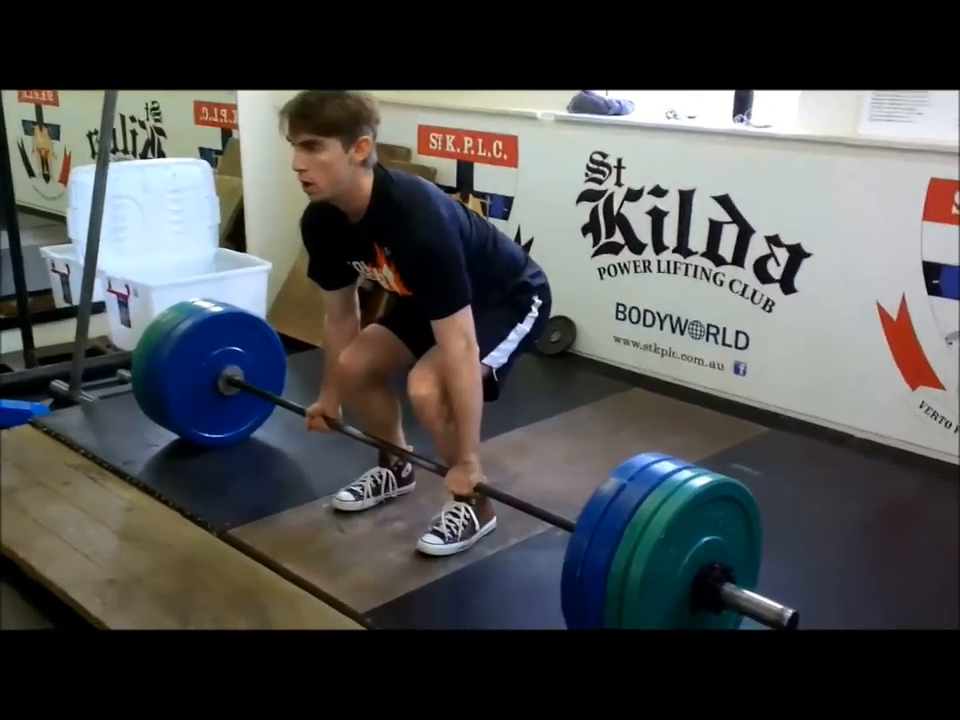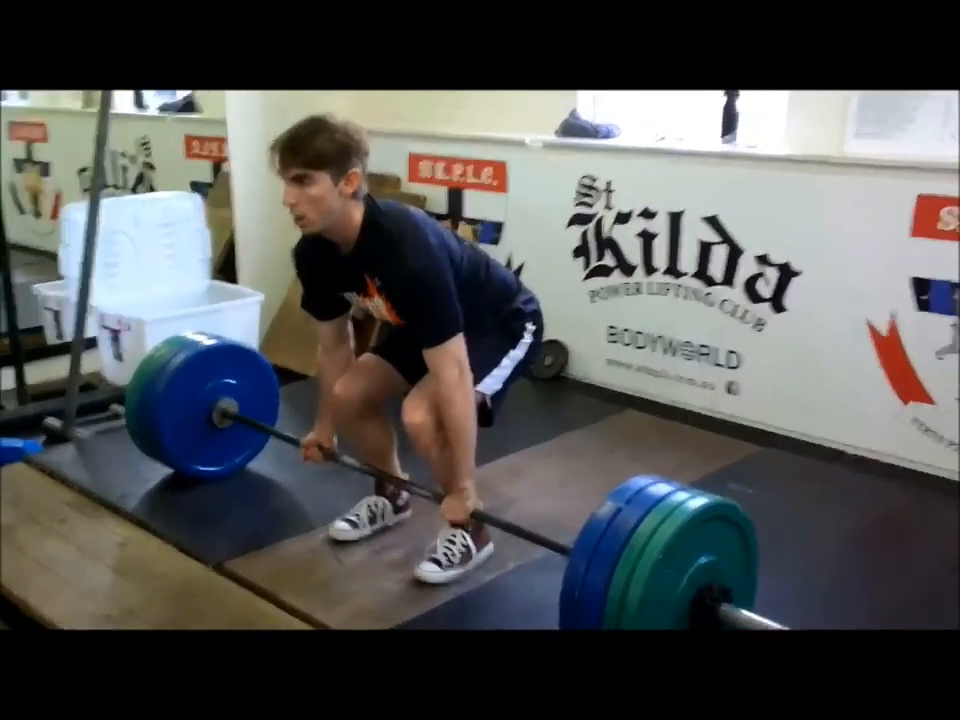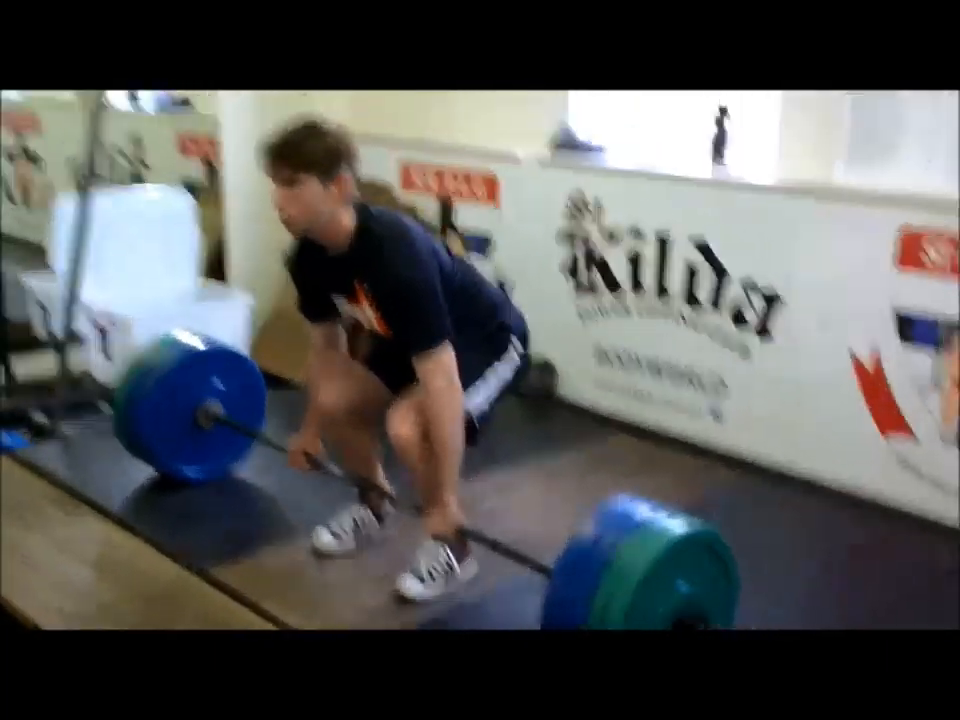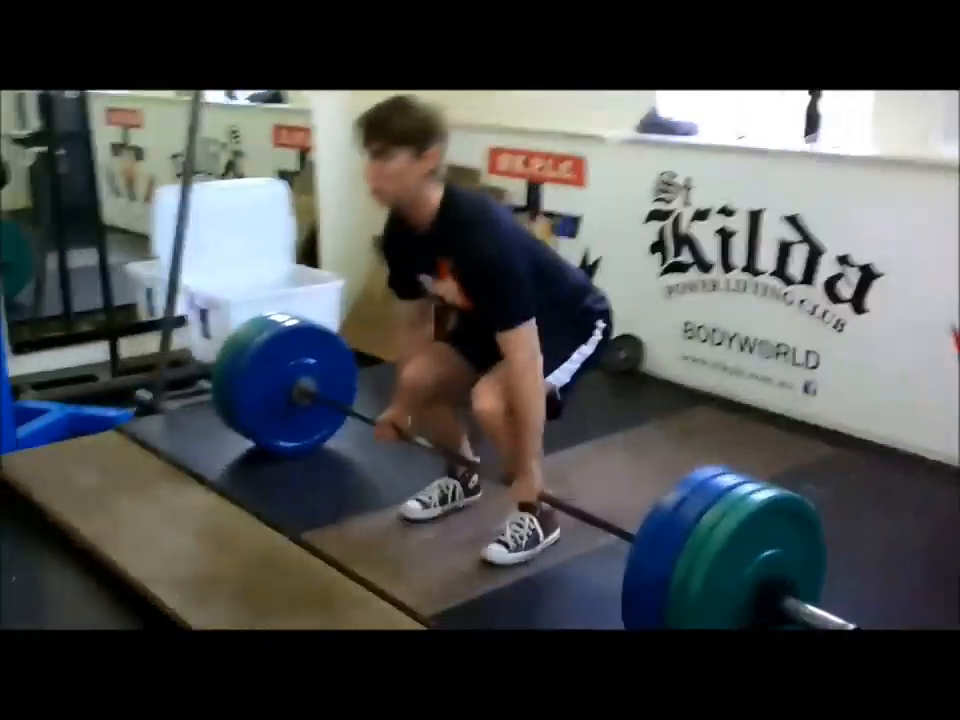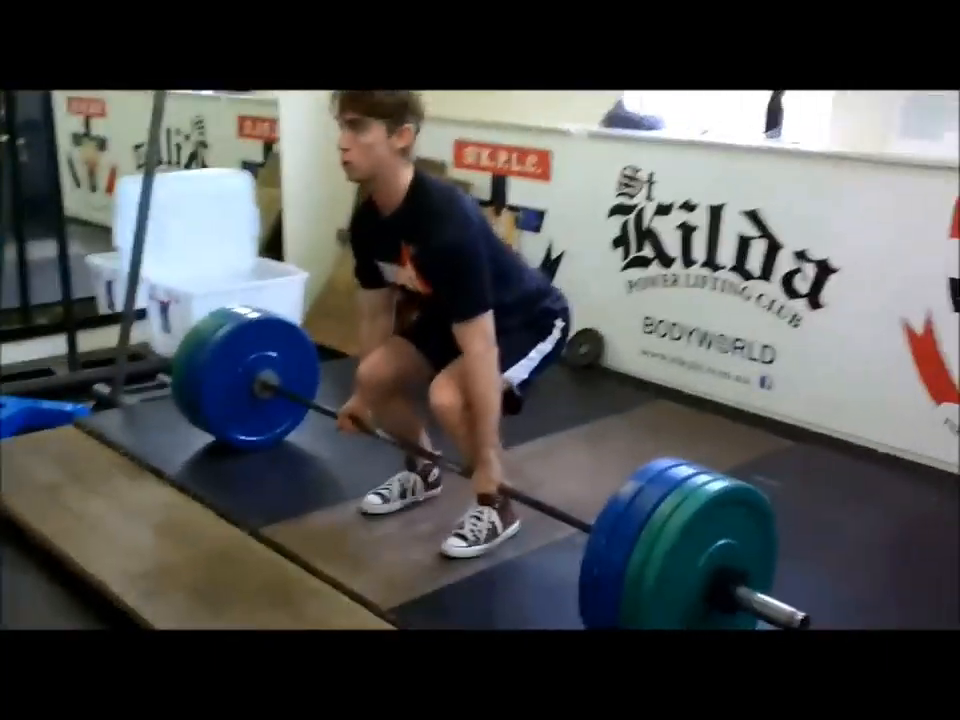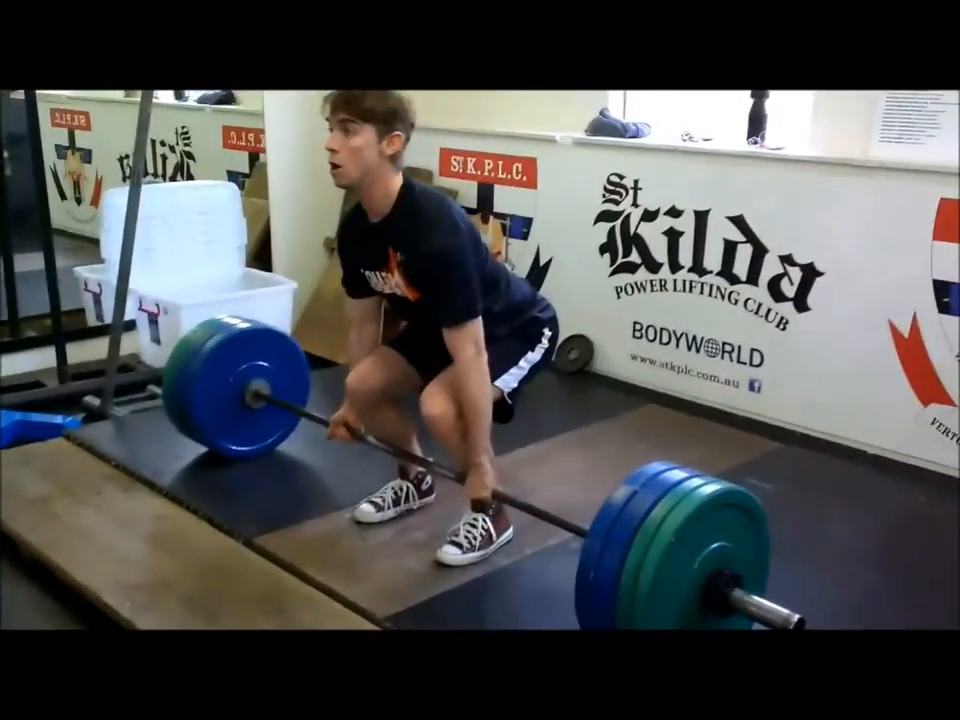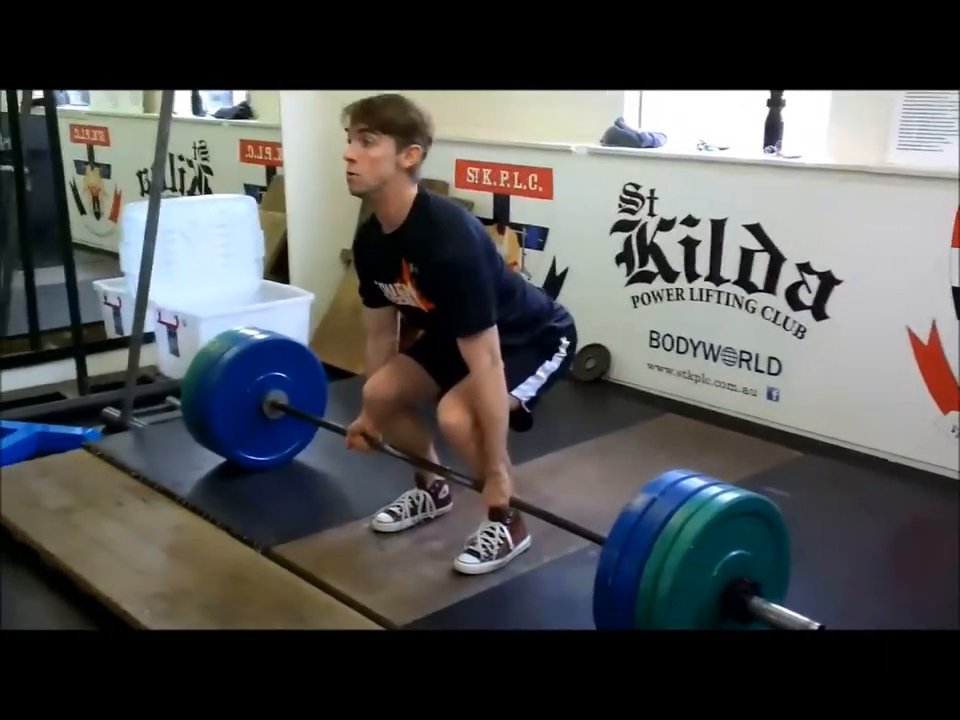
dt=0.2s
person 1, frame 1
left shoulder: (419, 222)
right shoulder: (321, 221)
left elbow: (459, 346)
right elbow: (340, 313)
left wrist: (467, 461)
right wrist: (329, 394)
left hip: (511, 297)
right hip: (430, 297)
left knee: (426, 387)
right knee: (355, 367)
left ankle: (473, 502)
right ankle: (396, 468)
person 1, frame 2
left shoulder: (409, 251)
right shoulder: (314, 253)
left elbow: (452, 374)
right elbow: (334, 342)
left wrist: (463, 487)
right wrist: (324, 424)
left hip: (502, 322)
right hip: (425, 323)
left knee: (420, 415)
right knee: (350, 396)
left ankle: (469, 529)
right ankle: (392, 496)
person 1, frame 3
left shoulder: (400, 256)
right shoulder: (310, 255)
left elbow: (440, 383)
right elbow: (325, 345)
left wrist: (445, 502)
right wrist: (309, 430)
left hip: (488, 336)
right hip: (412, 336)
left knee: (407, 428)
right knee: (335, 404)
left ankle: (451, 543)
right ankle: (374, 507)
person 1, frame 4
left shoulder: (483, 236)
right shoulder: (400, 233)
left elbow: (523, 358)
right elbow: (413, 322)
left wrist: (528, 469)
right wrist: (399, 405)
left hip: (571, 319)
right hip: (492, 316)
left knee: (489, 401)
right knee: (417, 381)
left ankle: (537, 514)
right ankle: (462, 479)
person 1, frame 5
left shoulder: (448, 224)
right shoulder: (367, 220)
left elbow: (479, 346)
right elbow: (376, 312)
left wrist: (486, 461)
right wrist: (360, 396)
left hip: (530, 317)
right hip: (450, 313)
left knee: (447, 397)
right knee: (376, 377)
left ankle: (497, 507)
right ankle: (422, 472)
person 1, frame 6
left shoulder: (436, 230)
right shoulder: (355, 228)
left elbow: (469, 353)
right elbow: (364, 321)
left wrist: (480, 465)
right wrist: (350, 405)
left hip: (518, 326)
right hip: (439, 323)
left knee: (439, 405)
right knee: (364, 386)
left ankle: (490, 514)
right ankle: (414, 481)
person 1, frame 7
left shoulder: (450, 241)
right shoulder: (371, 239)
left elbow: (485, 363)
right elbow: (380, 331)
left wrist: (497, 473)
right wrist: (367, 415)
left hip: (536, 335)
right hip: (456, 331)
left knee: (456, 415)
right knee: (381, 394)
left ankle: (507, 522)
right ankle: (431, 490)
